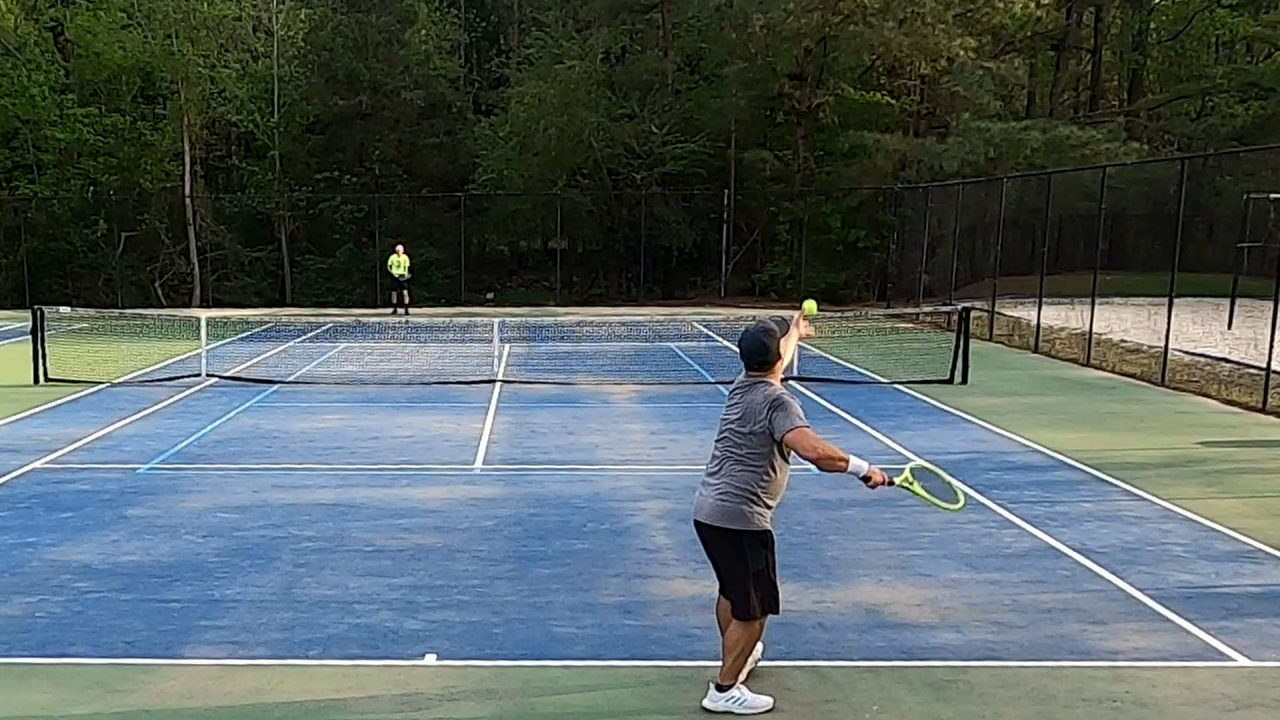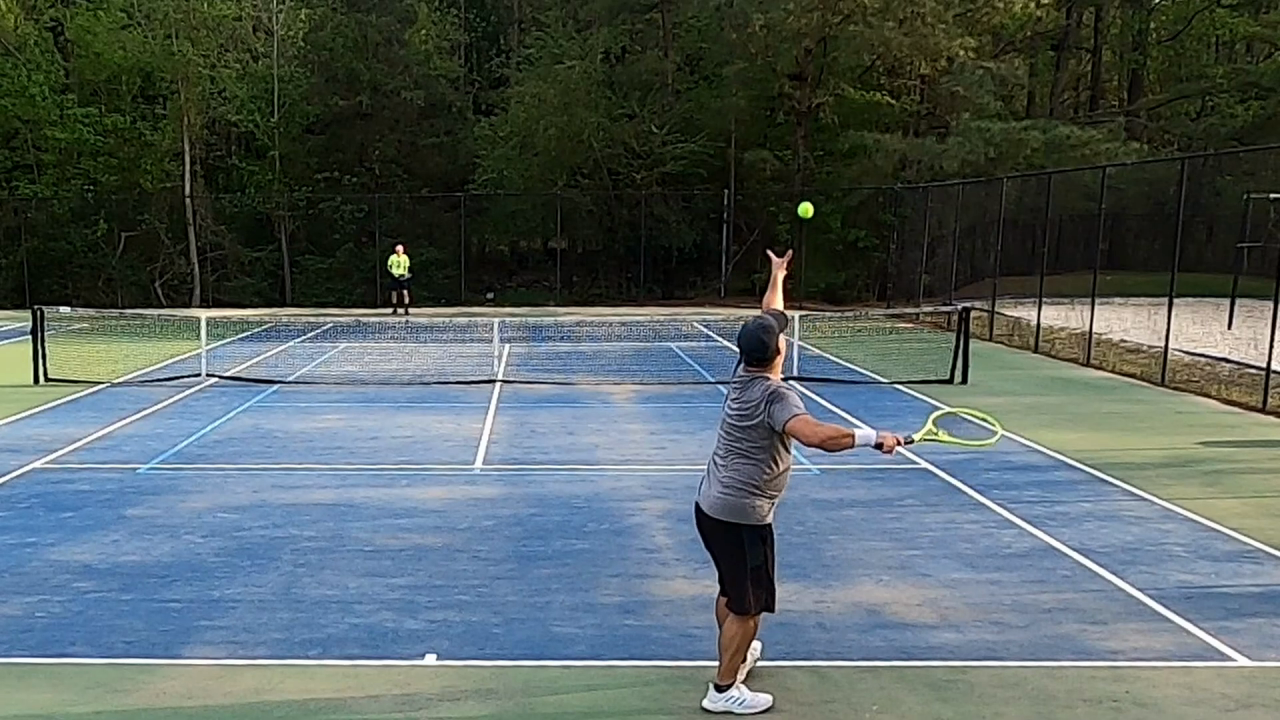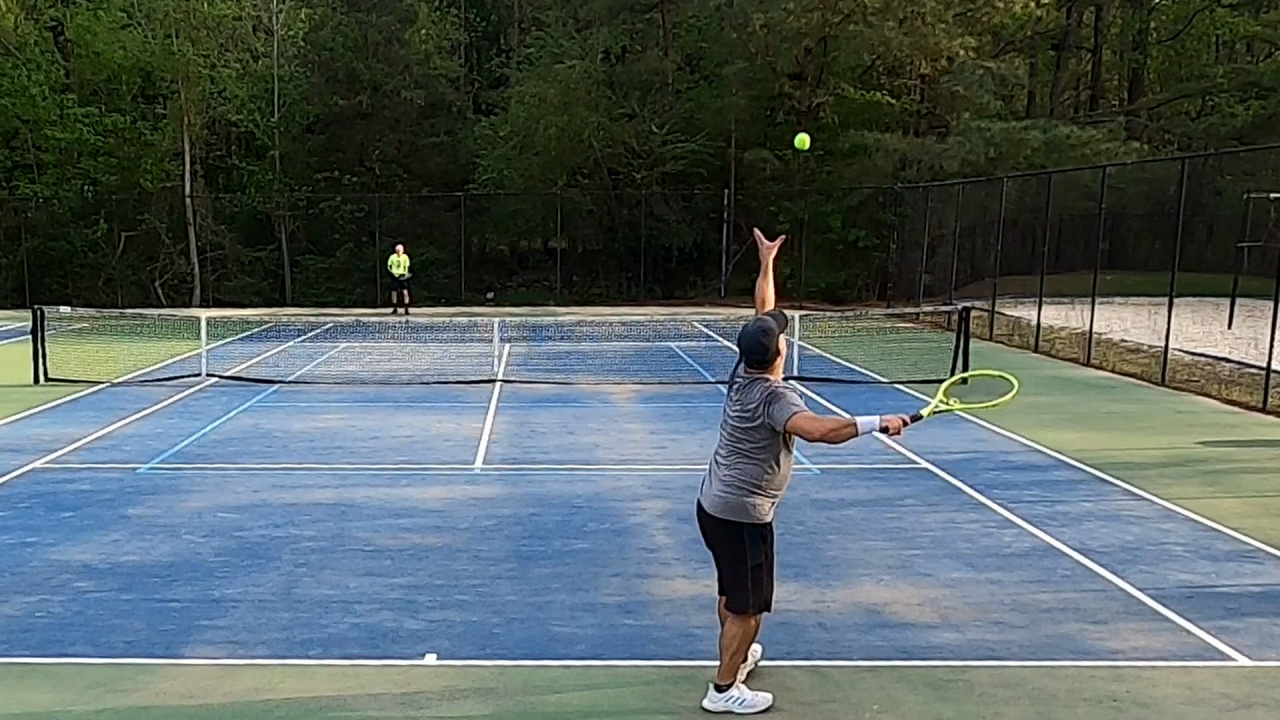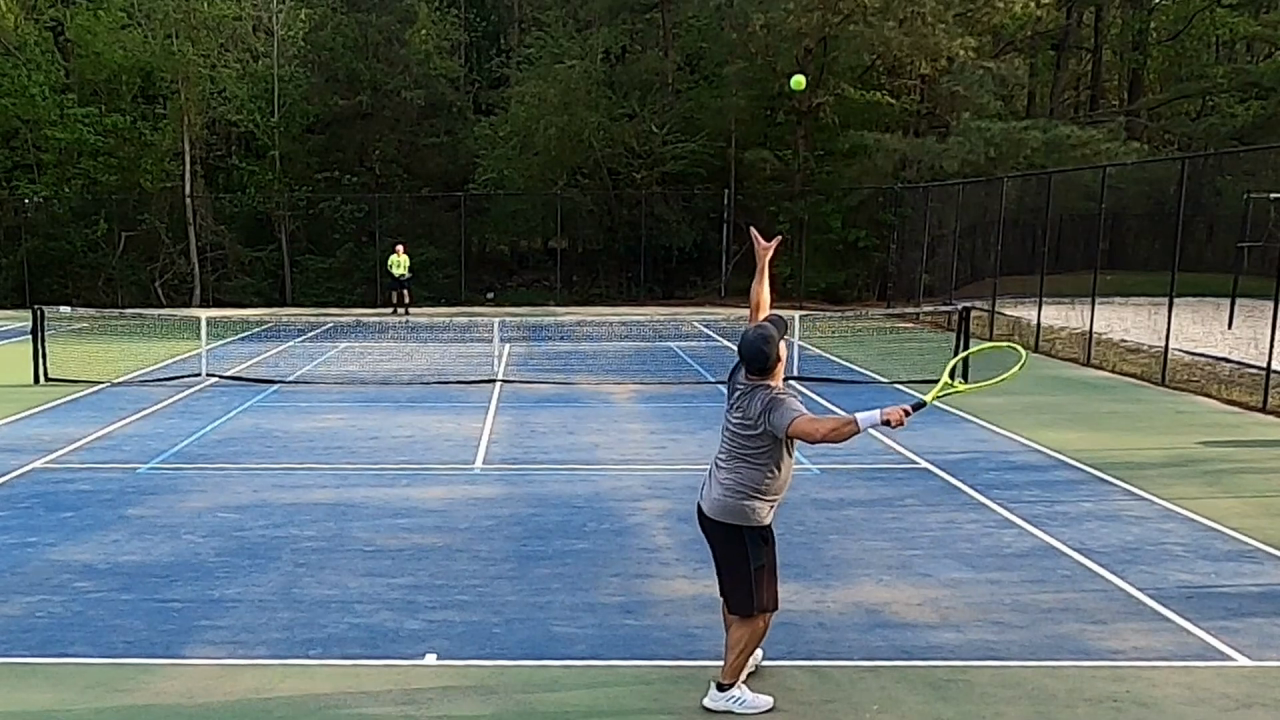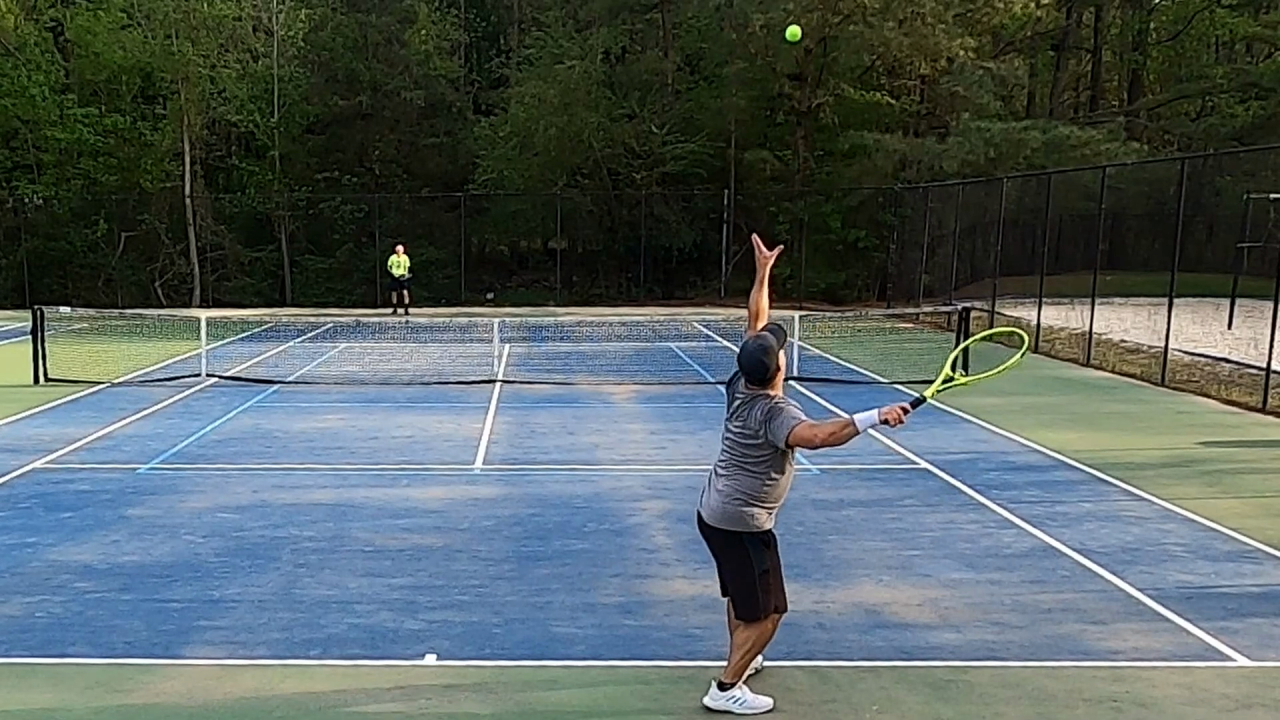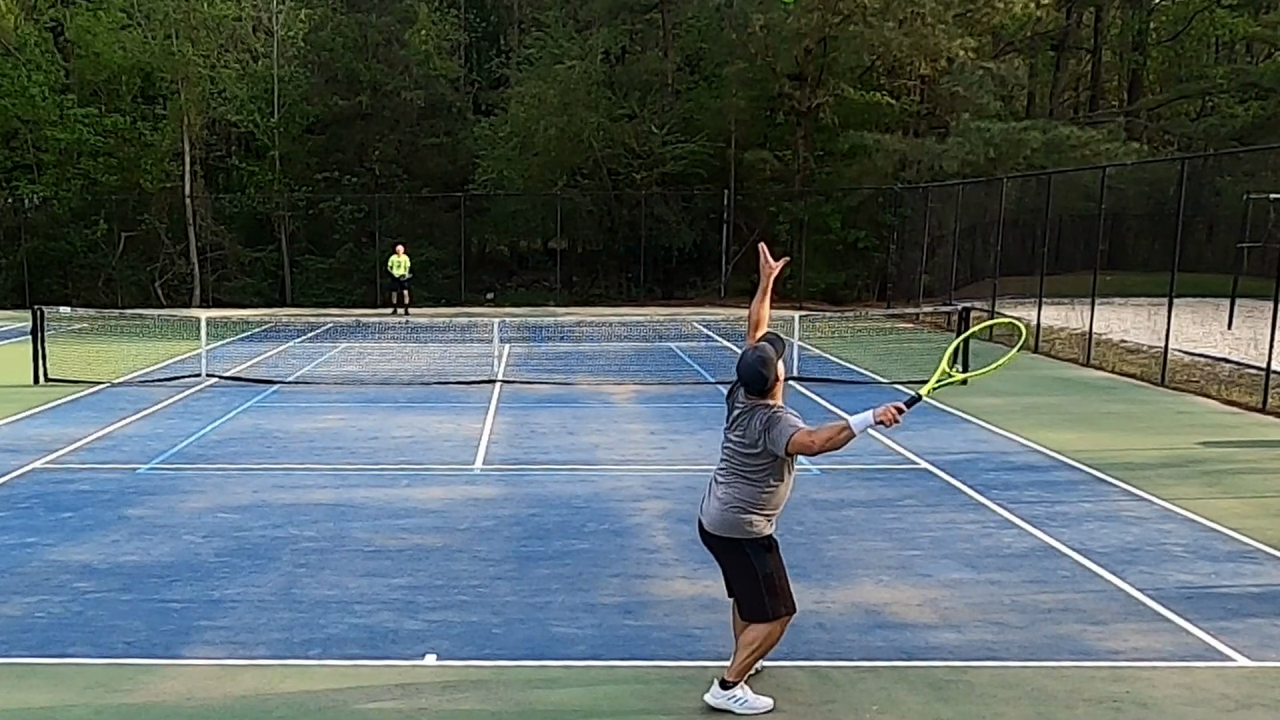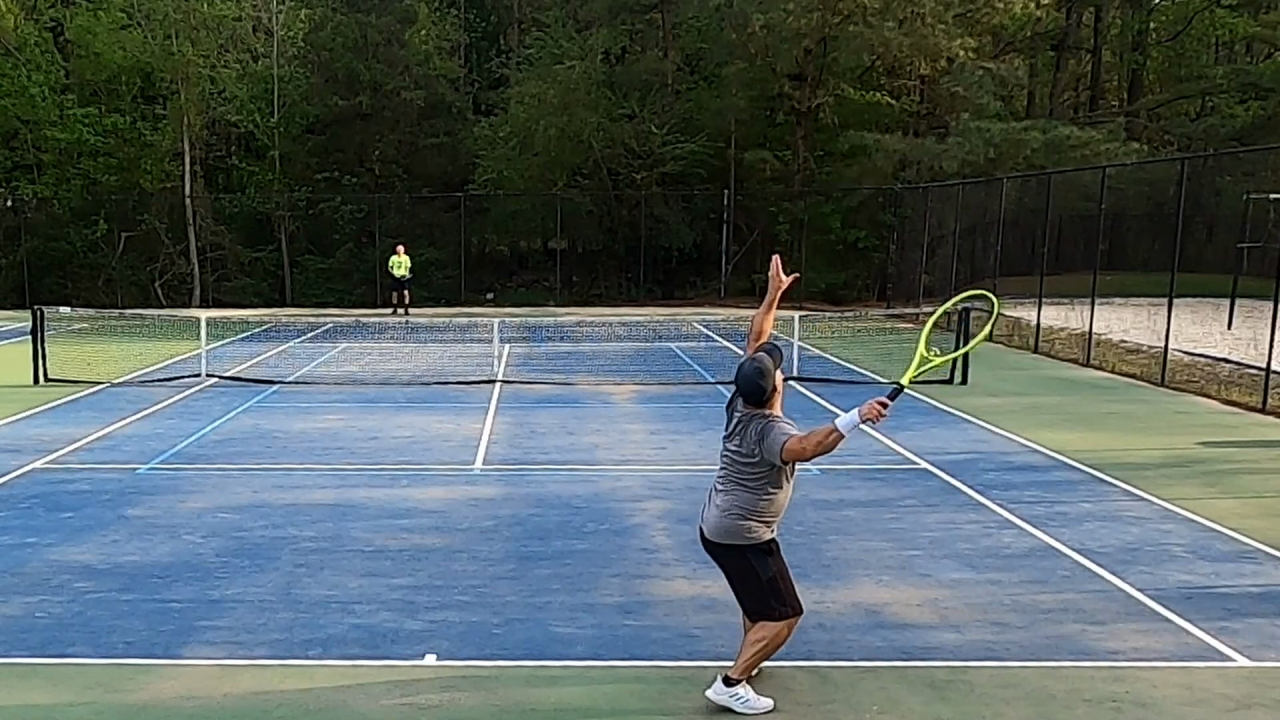
dt=0.7s
person 1, frame 1
left shoulder: (743, 385)
right shoulder: (777, 401)
left elbow: (771, 360)
right elbow: (814, 451)
left wrist: (793, 333)
right wrist: (862, 468)
left hip: (708, 511)
right hip: (741, 519)
left knee: (731, 594)
right knee: (753, 610)
left ankle: (736, 657)
right ankle: (724, 689)
person 1, frame 2
left shoulder: (743, 372)
right shoulder: (776, 395)
left elbow: (765, 322)
right elbow: (816, 435)
left wrist: (777, 276)
right wrist: (873, 437)
left hip: (711, 505)
right hip: (742, 515)
left knee: (731, 593)
right knee: (748, 606)
left ankle: (736, 654)
right ankle: (724, 690)
person 1, frame 3
left shoulder: (744, 373)
right shoulder: (775, 396)
left elbow: (763, 312)
right elbow: (818, 429)
left wrist: (767, 262)
right wrist: (877, 422)
left hip: (714, 505)
right hip: (742, 514)
left knee: (733, 595)
right knee: (747, 608)
left ankle: (737, 656)
right ankle: (724, 689)
person 1, frame 4
left shoulder: (742, 377)
right shoulder: (775, 403)
left elbow: (757, 316)
right elbow: (818, 430)
left wrist: (762, 263)
right wrist: (876, 417)
left hip: (714, 506)
right hip: (742, 517)
left knee: (736, 596)
right knee: (755, 611)
left ankle: (739, 658)
right ankle: (725, 689)
person 1, frame 5
left shoulder: (741, 385)
right shoulder: (775, 412)
left elbow: (755, 324)
right elbow: (816, 435)
left wrist: (763, 271)
right wrist: (873, 417)
left hip: (714, 512)
right hip: (741, 524)
left knee: (743, 597)
right knee: (765, 613)
left ankle: (741, 659)
person 1, frame 6
left shoulder: (741, 394)
right shoulder: (774, 421)
left elbow: (754, 334)
right elbow: (813, 442)
left wrist: (766, 281)
right wrist: (869, 419)
left hip: (716, 519)
right hip: (741, 530)
left knee: (748, 595)
right knee: (774, 615)
left ankle: (743, 658)
right ankle: (728, 686)
person 1, frame 7
left shoulder: (741, 402)
right shoulder: (770, 430)
left elbow: (755, 342)
right elbow: (805, 447)
left wrist: (773, 293)
right wrist: (856, 417)
left hip: (718, 526)
right hip: (741, 536)
left knee: (759, 600)
right knee: (782, 617)
left ankle: (746, 660)
right ankle: (730, 684)
